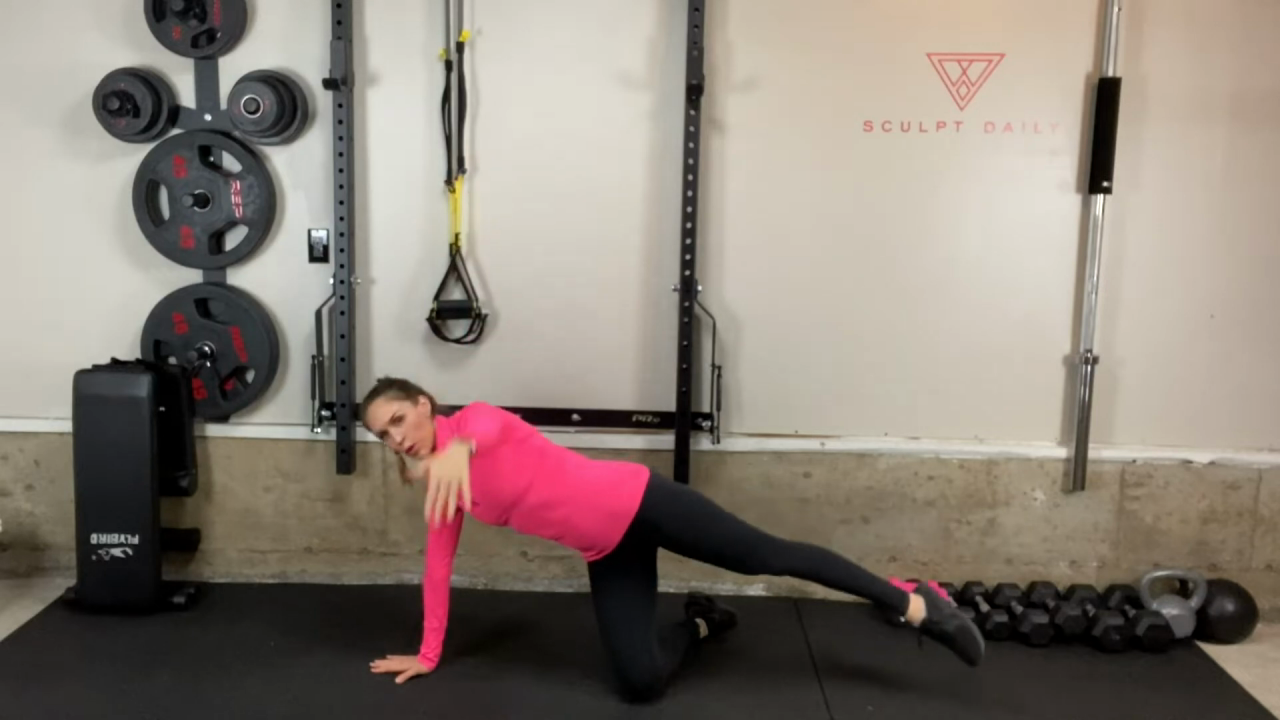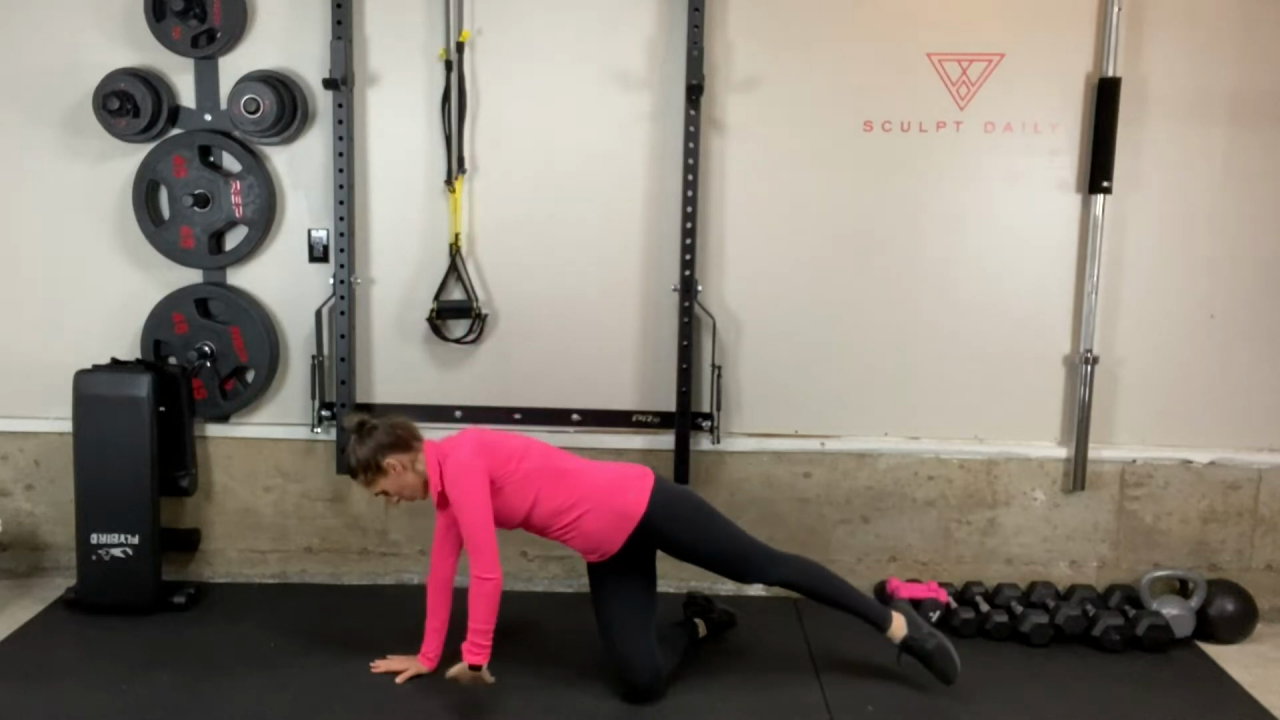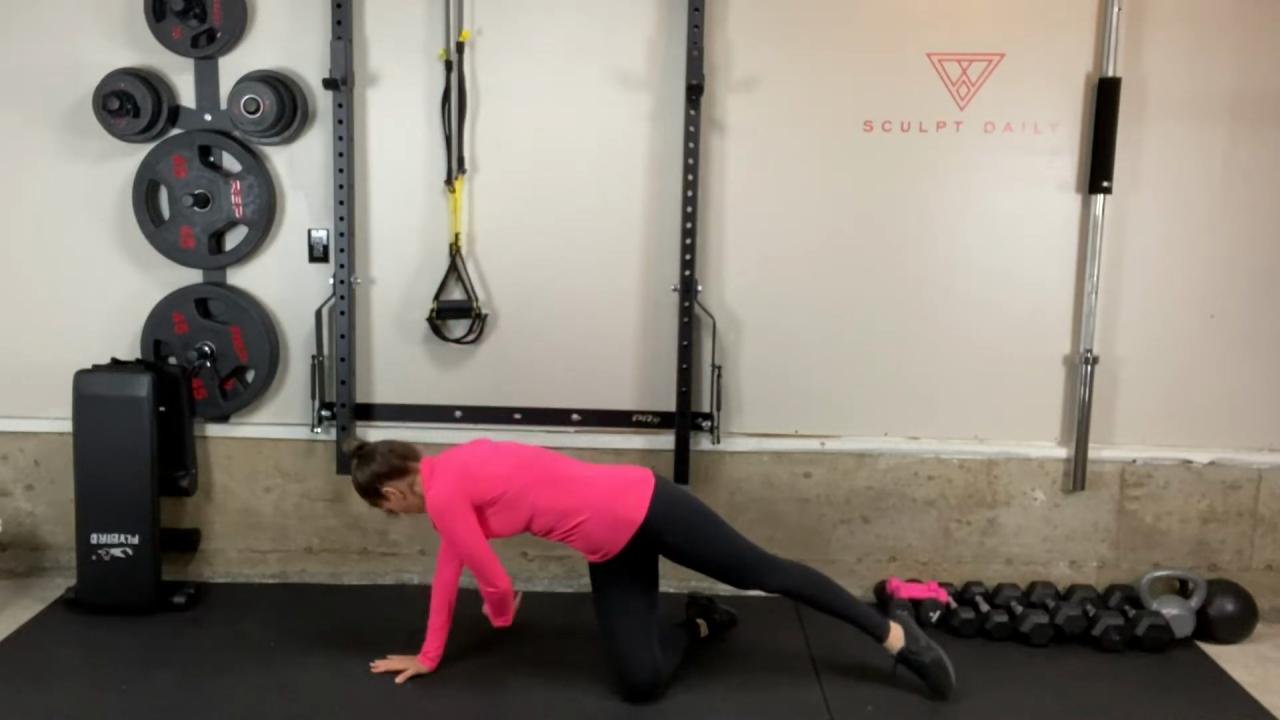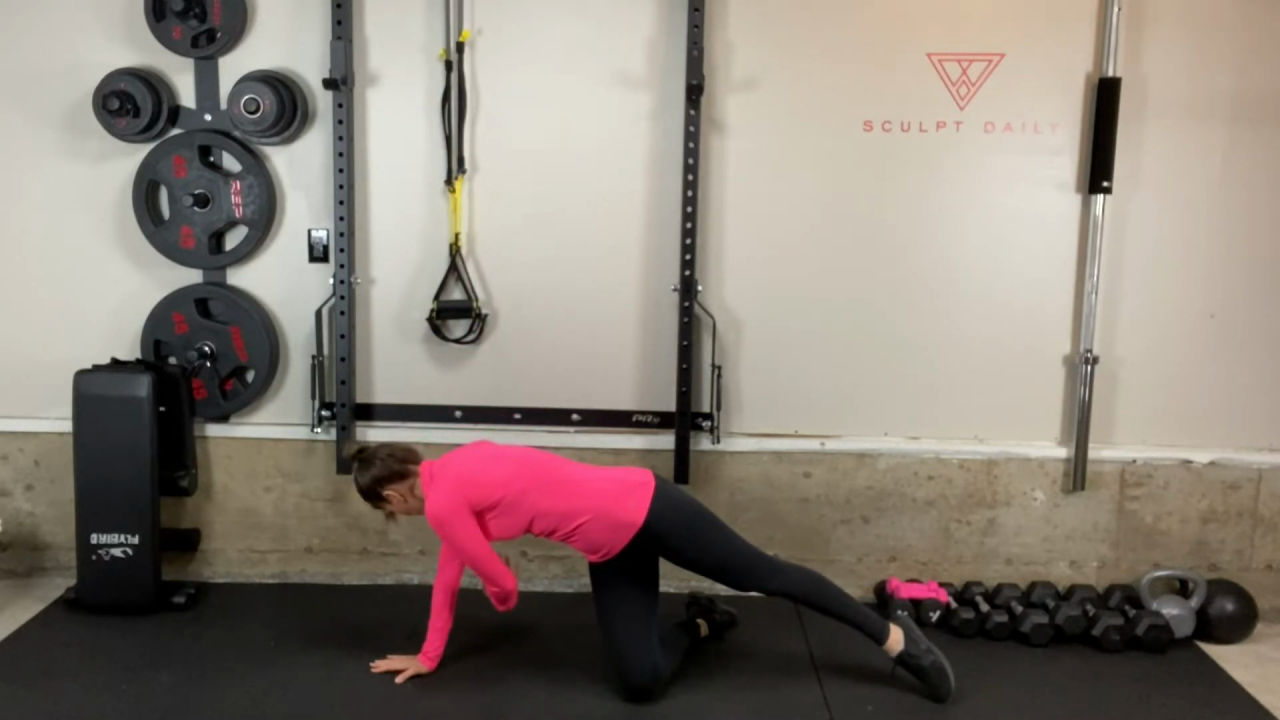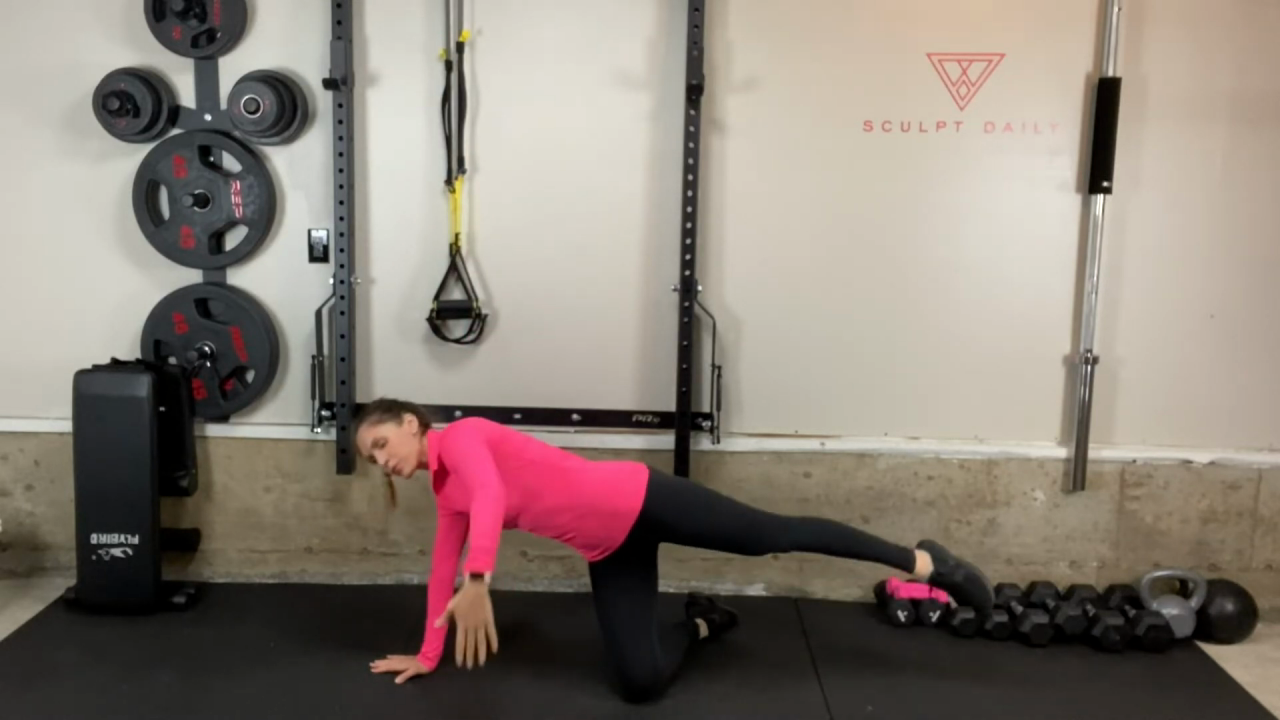
dt=0.7s
person 1, frame 1
left shoulder: (472, 420)
right shoulder: (437, 490)
left elbow: (483, 430)
right elbow: (437, 565)
left wrist: (455, 450)
right wrist: (427, 654)
left hip: (633, 501)
right hip: (605, 551)
left knee: (770, 554)
right knee: (641, 681)
left ankle: (915, 606)
right ankle: (698, 624)
person 1, frame 2
left shoulder: (460, 457)
right shoulder: (444, 488)
left elbow: (487, 573)
right elbow: (442, 569)
left wrist: (475, 656)
right wrist: (428, 656)
left hip: (639, 505)
right hip: (607, 551)
left knee: (766, 567)
right knee: (641, 683)
left ankle: (896, 625)
right ankle: (696, 624)
person 1, frame 3
left shoulder: (443, 496)
right shoulder: (454, 475)
left elbow: (496, 586)
right elbow: (448, 572)
left wrist: (502, 616)
right wrist: (427, 657)
left hip: (641, 507)
right hip: (610, 551)
left knee: (764, 573)
right knee: (641, 683)
left ankle: (894, 635)
right ankle: (698, 623)
person 1, frame 4
left shoulder: (443, 502)
right shoulder: (455, 474)
left elbow: (501, 584)
right elbow: (449, 572)
left wrist: (505, 598)
right wrist: (428, 656)
left hip: (642, 508)
right hip: (610, 549)
left knee: (764, 575)
right knee: (641, 683)
left ankle: (895, 638)
right ankle: (698, 624)
person 1, frame 5
left shoulder: (460, 434)
right shoulder: (445, 493)
left elbow: (490, 489)
right elbow: (443, 568)
left wrist: (478, 580)
right wrist: (429, 653)
left hip: (637, 500)
right hip: (608, 549)
left knee: (778, 535)
right knee: (641, 681)
left ankle: (923, 562)
right ankle: (697, 623)
